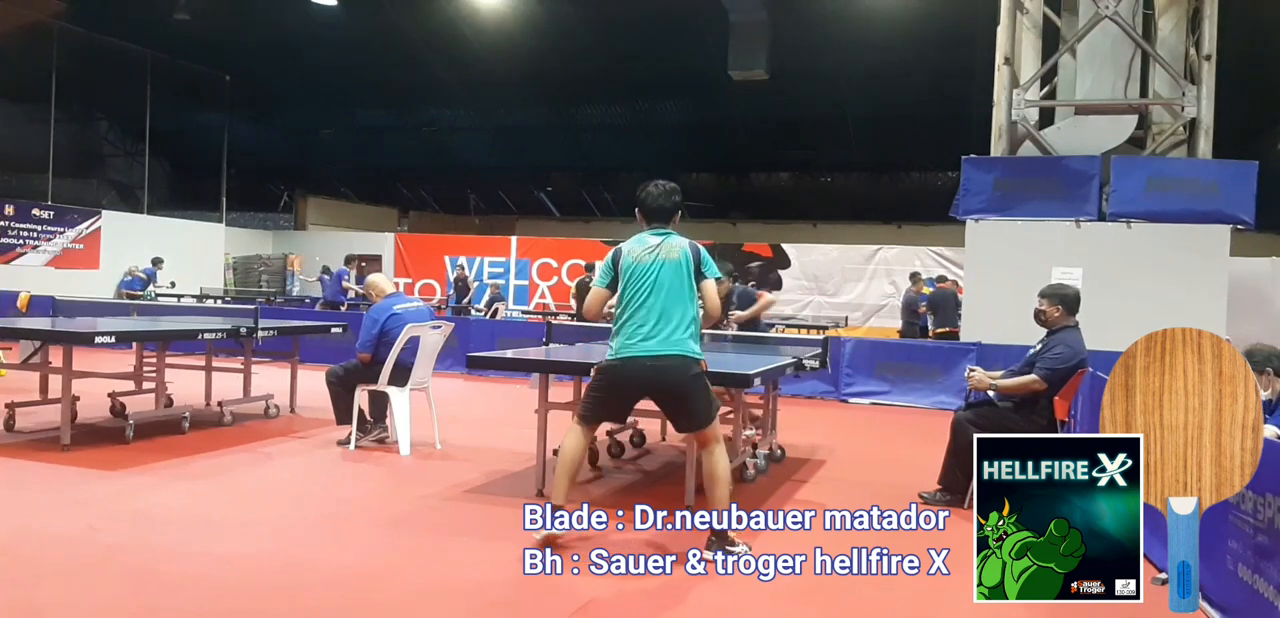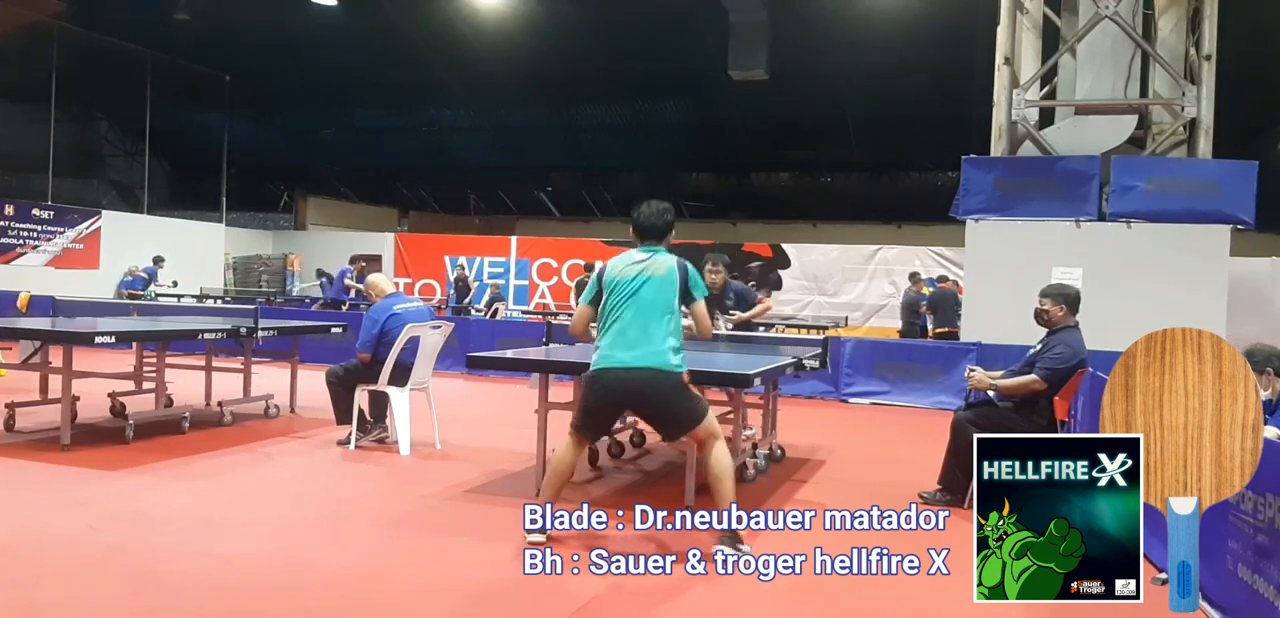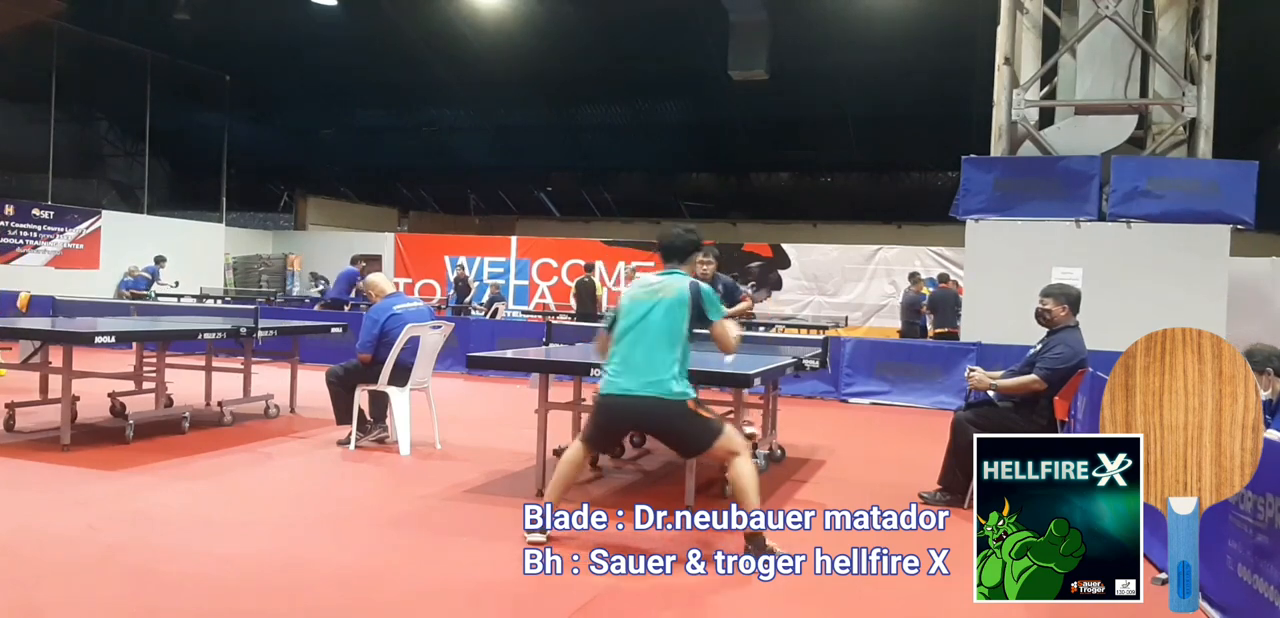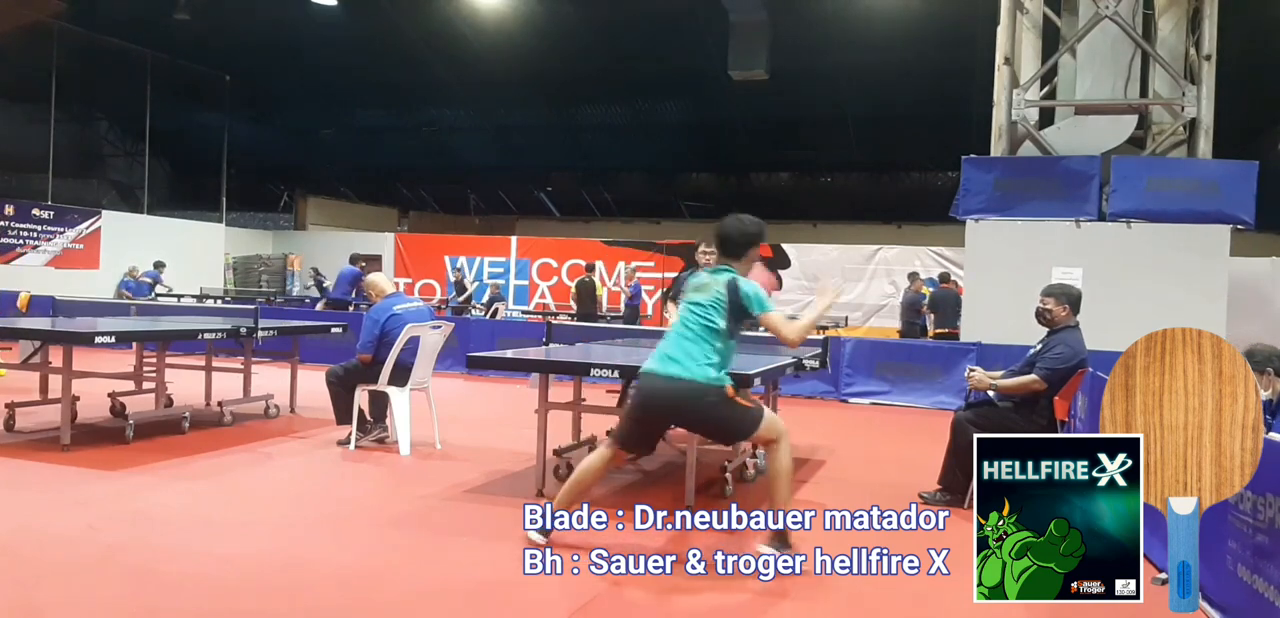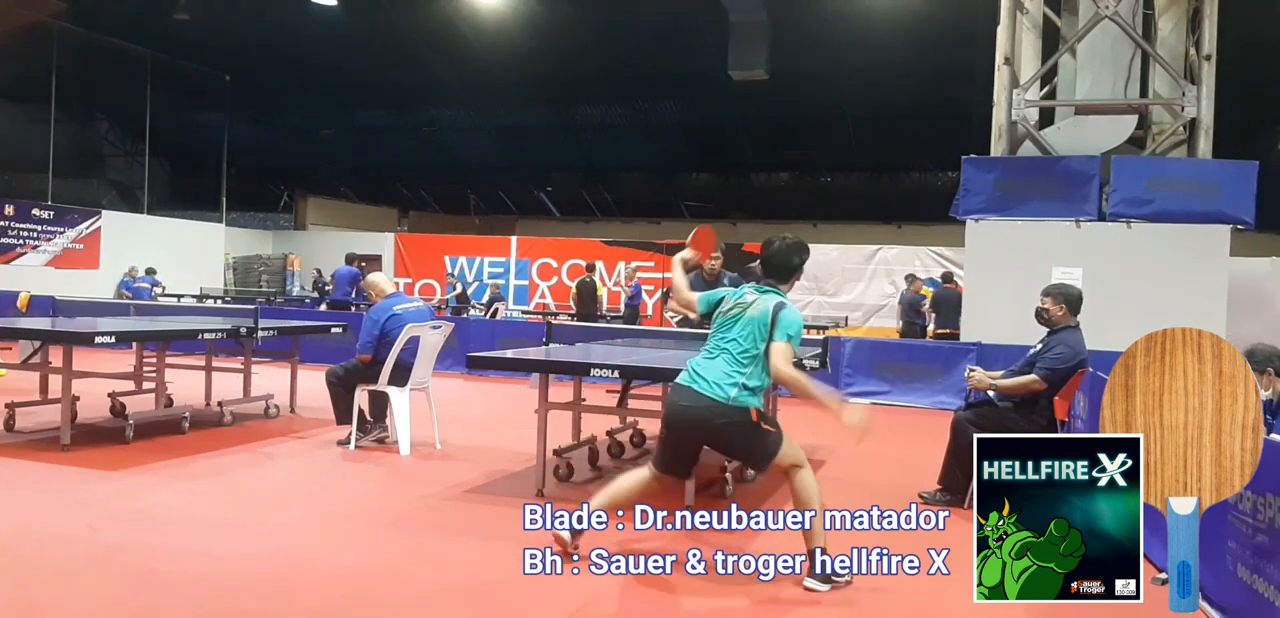
dt=0.2s
person 1, frame 1
left shoulder: (621, 252)
right shoulder: (693, 251)
left elbow: (591, 311)
right elbow: (714, 310)
left hip: (624, 361)
right hip: (680, 362)
left knee: (582, 426)
right knee: (712, 441)
left ankle: (554, 515)
right ankle: (719, 537)
person 1, frame 2
left shoulder: (608, 267)
right shoulder: (680, 268)
left elbow: (577, 329)
right elbow: (705, 330)
right wrist: (681, 329)
left hip: (606, 374)
right hip: (659, 375)
left knee: (576, 440)
right knee: (712, 439)
left ankle: (539, 522)
right ankle: (729, 534)
person 1, frame 3
left shoulder: (632, 290)
right shoulder: (696, 289)
left elbow: (605, 348)
right elbow: (728, 345)
right wrist: (735, 328)
left hip: (614, 397)
right hip: (666, 399)
left knee: (583, 447)
right knee: (737, 450)
right ankle: (756, 543)
person 1, frame 4
left shoulder: (697, 280)
right shoulder: (742, 286)
right elbow: (790, 337)
right wrist: (821, 305)
left hip: (652, 385)
right hip: (699, 389)
left knee: (612, 452)
right knee: (779, 436)
left ankle: (546, 522)
right ankle: (779, 539)
person 1, frame 5
left shoulder: (732, 295)
right shoulder: (785, 312)
left elbow: (684, 299)
right elbow: (781, 371)
left wrist: (678, 264)
right wrist: (834, 402)
left hip: (681, 400)
right hip: (725, 410)
left knee: (659, 475)
right knee: (797, 465)
left ankle: (574, 525)
right ankle: (820, 566)
person 2, frame 1
left shoulder: (1066, 345)
right shoulder: (1057, 337)
left elbow: (1036, 382)
right elbow: (1024, 371)
left wrist: (991, 385)
right wrist: (988, 374)
left hip: (1035, 419)
right hip: (1024, 409)
left knee: (964, 421)
right knee: (965, 411)
left ankle: (955, 490)
right ankle: (961, 484)
person 2, frame 2
left shoulder: (1066, 345)
right shoulder: (1057, 337)
left elbow: (1037, 382)
right elbow: (1024, 372)
left wrist: (991, 385)
right wrist: (988, 374)
left hip: (1034, 419)
right hip: (1024, 409)
left knee: (964, 421)
right knee: (964, 411)
left ankle: (955, 491)
right ankle: (961, 484)
person 2, frame 3
left shoulder: (1066, 346)
right shoulder: (1057, 337)
left elbow: (1037, 382)
right elbow: (1024, 372)
left wrist: (991, 385)
right wrist: (988, 374)
left hip: (1035, 419)
right hip: (1025, 409)
left knee: (964, 421)
right knee: (964, 412)
left ankle: (955, 491)
right ankle: (961, 484)
person 2, frame 4
left shoulder: (1066, 345)
right shoulder: (1057, 337)
left elbow: (1036, 382)
right elbow: (1024, 371)
left wrist: (991, 385)
right wrist: (988, 374)
left hip: (1035, 419)
right hip: (1024, 409)
left knee: (964, 421)
right knee: (964, 411)
left ankle: (955, 491)
right ankle: (963, 484)
person 2, frame 5
left shoulder: (1067, 346)
right shoulder: (1058, 337)
left elbow: (1036, 382)
right elbow: (1024, 372)
left wrist: (991, 385)
right wrist: (988, 374)
left hip: (1035, 419)
right hip: (1024, 409)
left knee: (964, 421)
right knee: (965, 411)
left ankle: (955, 491)
right ankle: (961, 484)
person 3, frame 1
left shoulder: (377, 310)
right shoulder: (424, 306)
left elbow: (364, 356)
left wrist: (364, 356)
left hip: (394, 373)
left knee: (335, 375)
right knee: (377, 366)
left ankle: (363, 427)
right ankle: (378, 424)
person 3, frame 2
left shoulder: (377, 311)
right shoulder: (424, 306)
left elbow: (364, 356)
left wrist: (364, 356)
left hip: (394, 373)
left knee: (334, 375)
right knee: (378, 366)
left ankle: (363, 427)
right ankle: (378, 424)
person 3, frame 3
left shoulder: (377, 311)
right shoulder: (424, 306)
left elbow: (364, 356)
left wrist: (364, 357)
left hip: (393, 373)
left knee: (334, 375)
right knee: (377, 366)
left ankle: (363, 428)
right ankle: (378, 424)
person 3, frame 4
left shoulder: (377, 311)
right shoulder: (424, 306)
left elbow: (364, 356)
left wrist: (360, 356)
left hip: (394, 373)
left knee: (334, 374)
right knee: (378, 366)
left ankle: (363, 427)
right ankle: (378, 424)
person 3, frame 5
left shoulder: (377, 311)
right shoulder: (424, 306)
left elbow: (364, 356)
left wrist: (361, 356)
left hip: (394, 373)
left knee: (334, 375)
right knee: (377, 366)
left ankle: (362, 427)
right ankle: (378, 424)
